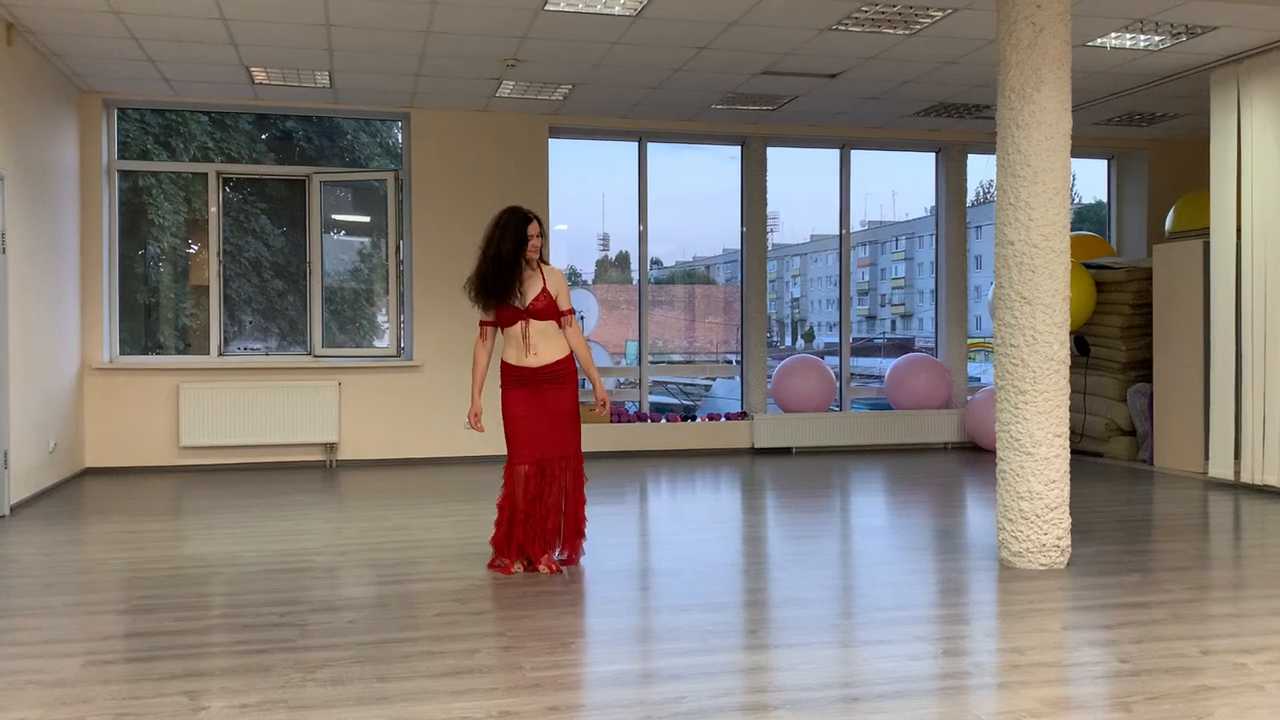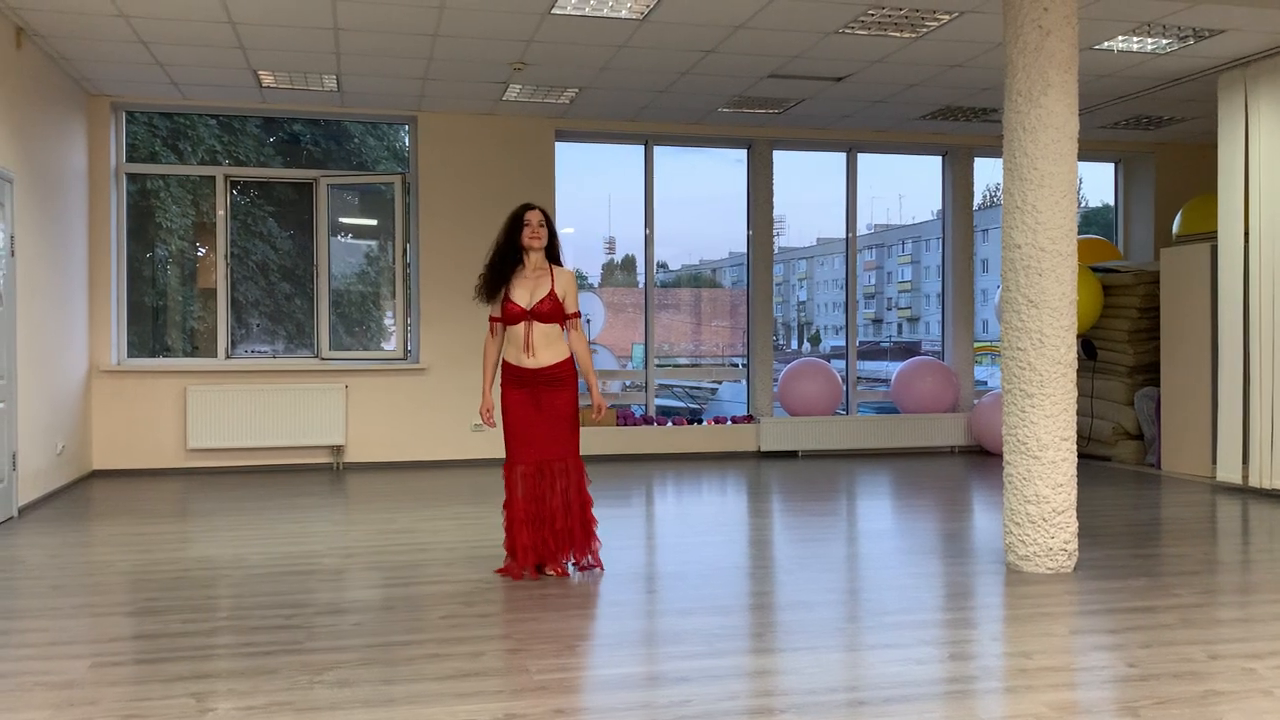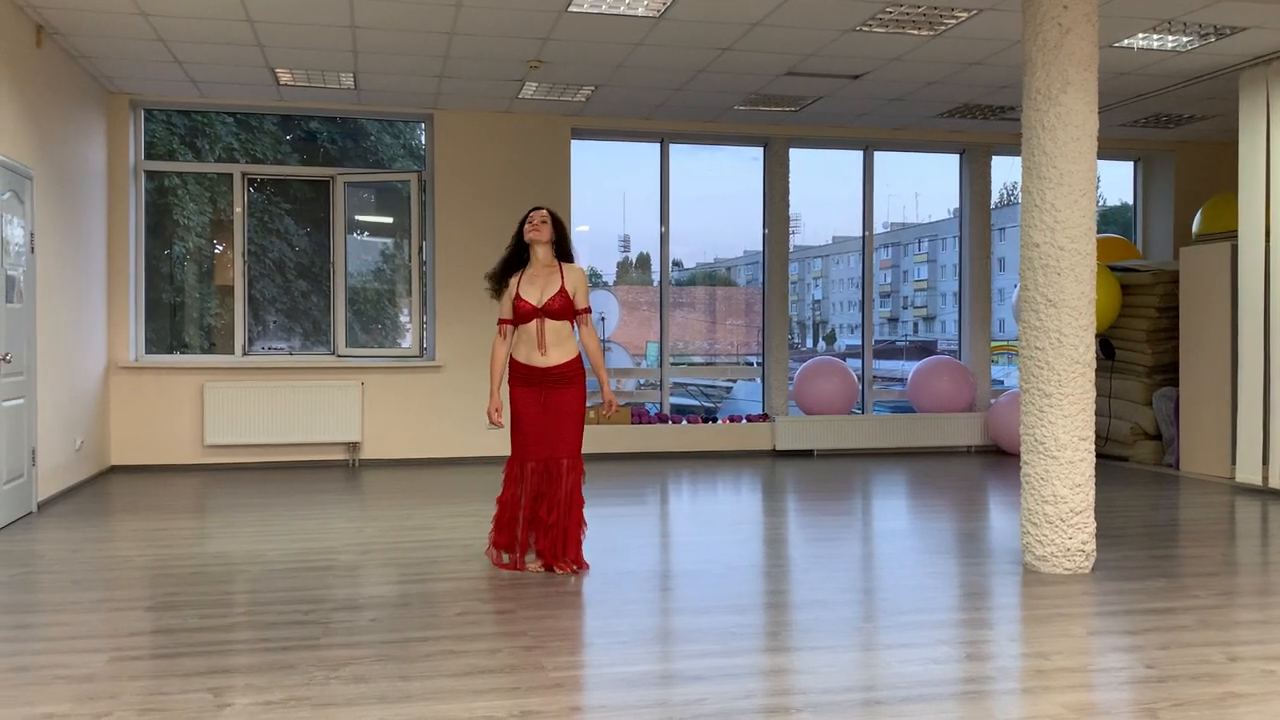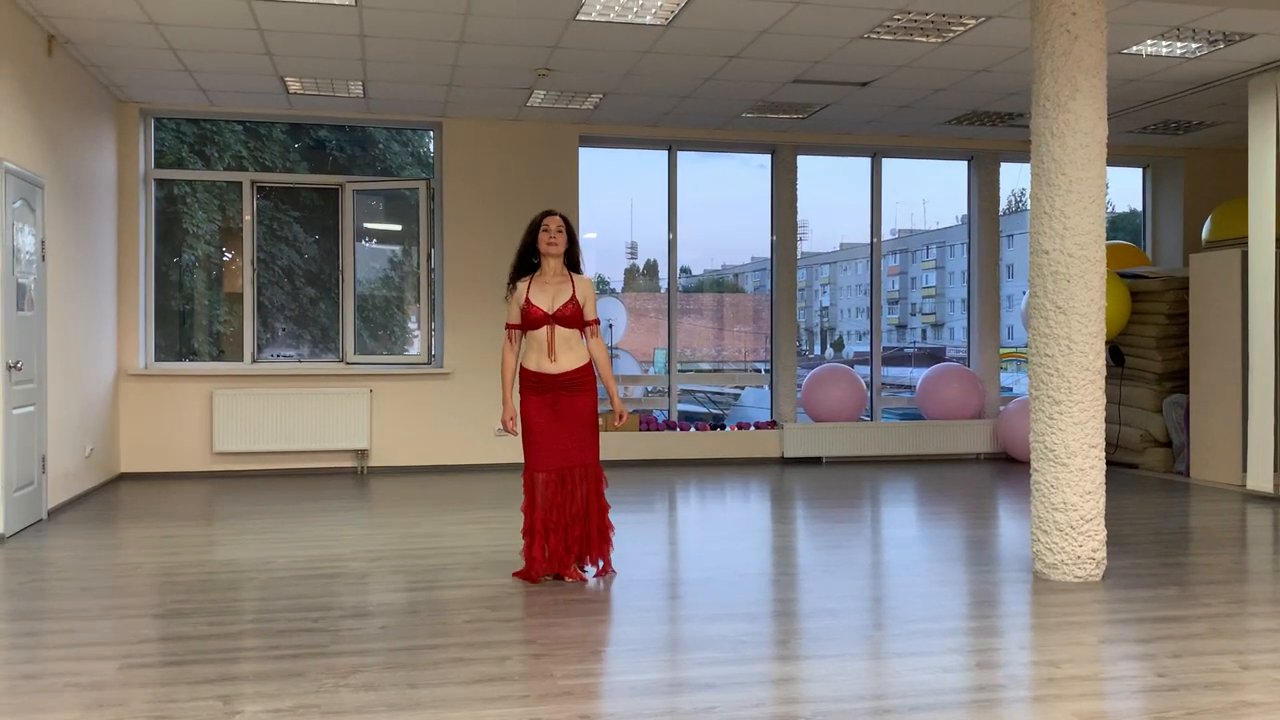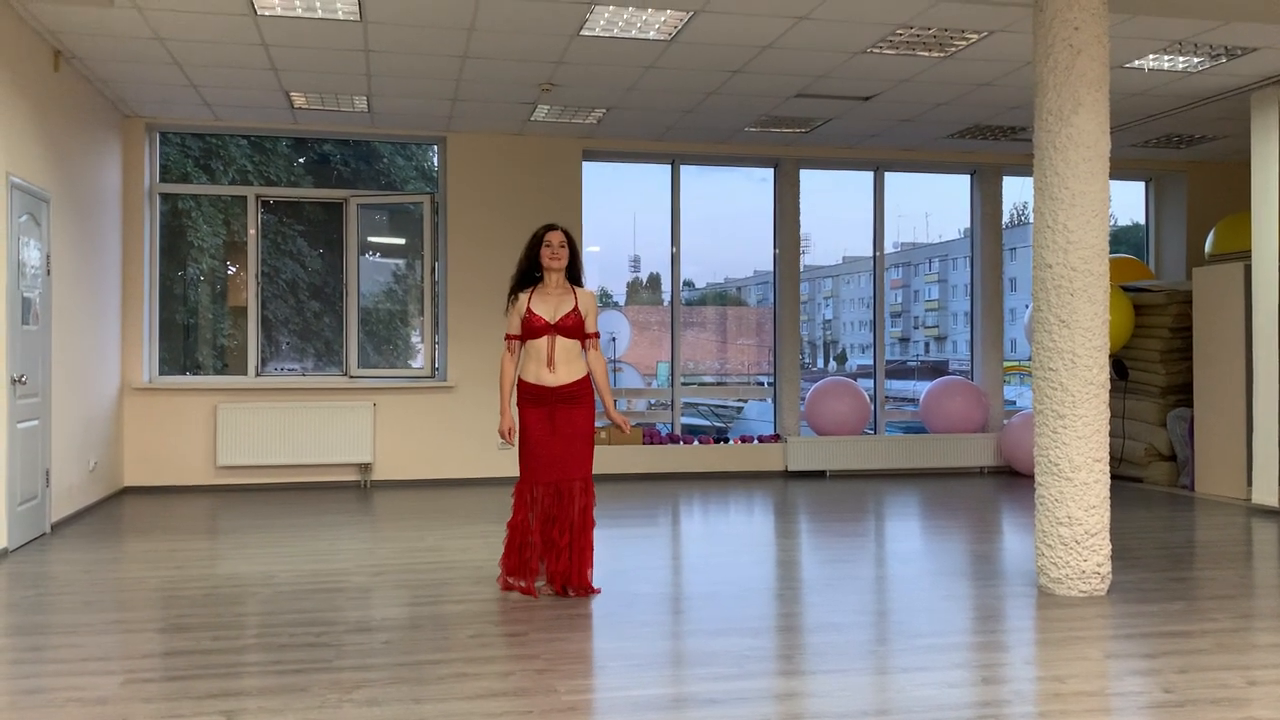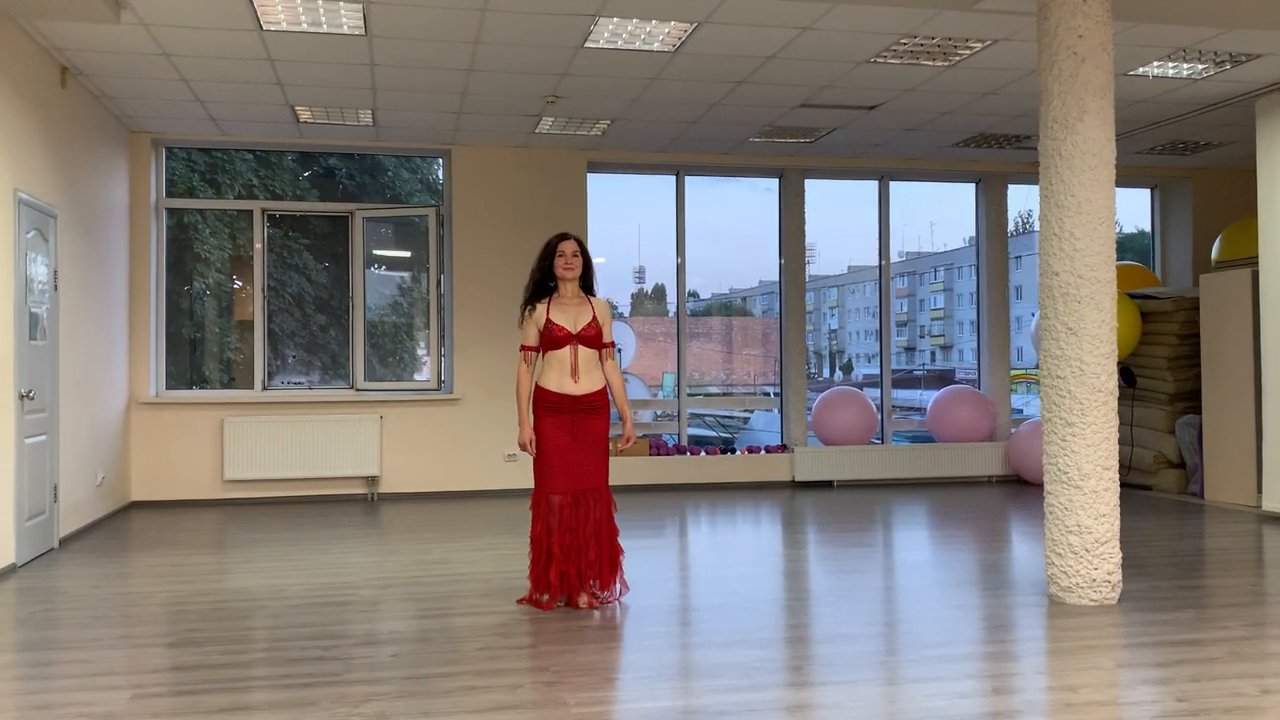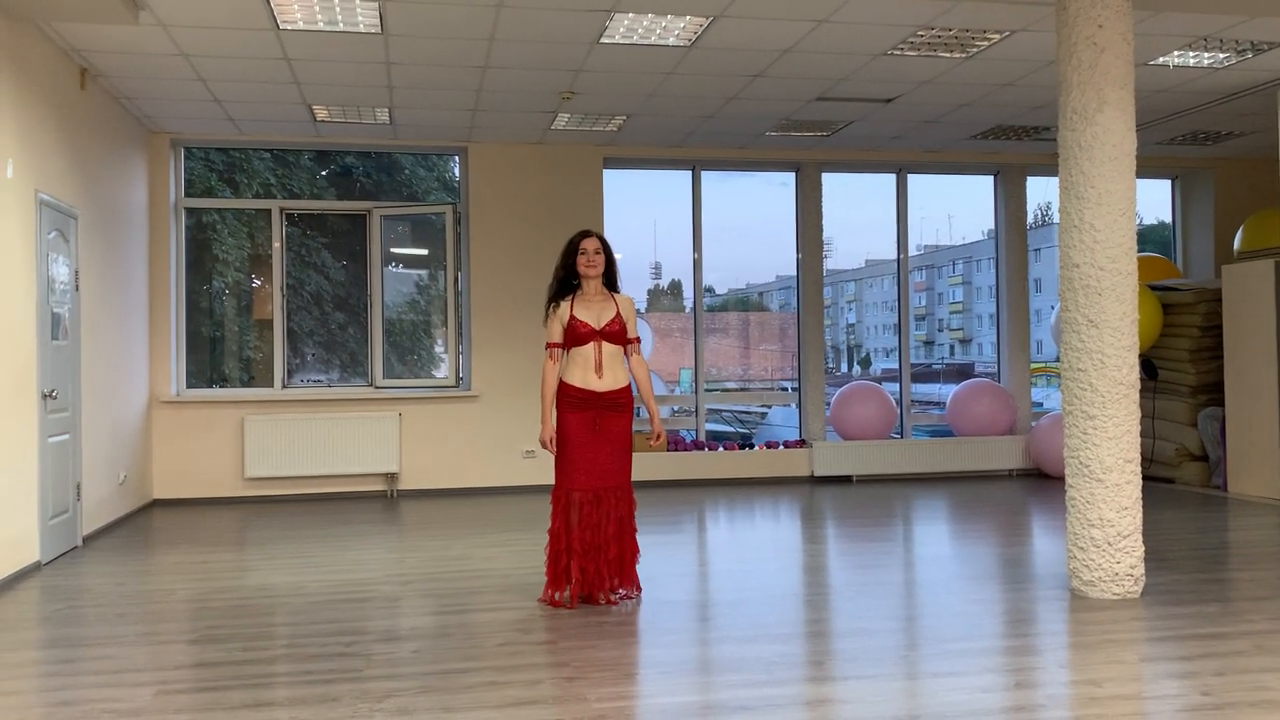
dt=0.7s
person 1, frame 1
left shoulder: (554, 277)
right shoulder: (495, 284)
left elbow: (573, 332)
right elbow: (484, 342)
left wrist: (596, 382)
right wrist: (475, 397)
left hip: (559, 378)
right hip: (517, 384)
left knee: (556, 462)
right knee: (523, 465)
left ankle: (546, 549)
right ankle: (515, 550)
person 1, frame 2
left shoulder: (564, 278)
right shoulder: (503, 281)
left elbow: (576, 334)
right elbow: (494, 338)
left wrist: (594, 387)
right wrist: (486, 392)
left hip: (558, 382)
right hip: (516, 385)
left knee: (559, 463)
right knee: (522, 466)
left ankle: (555, 553)
right ankle: (525, 553)
person 1, frame 3
left shoulder: (573, 275)
right shoulder: (512, 282)
left elbow: (587, 330)
right elbow: (502, 339)
left wrist: (605, 384)
right wrist: (494, 393)
left hip: (567, 379)
right hip: (525, 382)
left knee: (564, 461)
right knee: (529, 462)
left ankle: (562, 552)
right ankle: (532, 550)
person 1, frame 4
left shoulder: (582, 286)
right shoulder: (520, 288)
left elbow: (595, 341)
right elbow: (511, 346)
left wrist: (614, 395)
right wrist: (507, 401)
left hip: (578, 387)
right hip: (535, 390)
left knee: (577, 470)
right knee: (541, 472)
left ankle: (572, 559)
right ankle: (543, 559)
person 1, frame 5
left shoulder: (585, 299)
right shoulder: (522, 300)
left elbow: (594, 355)
right elbow: (510, 356)
left wrist: (611, 408)
right wrist: (505, 411)
left hip: (576, 400)
right hip: (533, 402)
left knee: (574, 483)
right knee: (538, 483)
left ankle: (572, 573)
right ankle: (539, 571)
person 1, frame 6
left shoulder: (600, 308)
right shoulder: (538, 311)
left elbow: (610, 364)
right elbow: (525, 367)
left wrist: (627, 417)
right wrist: (524, 422)
left hip: (594, 410)
right hip: (552, 410)
left knee: (591, 493)
right knee: (553, 493)
left ankle: (586, 584)
right ankle: (552, 584)
person 1, frame 7
left shoulder: (624, 305)
right shoulder: (561, 308)
left elbow: (636, 359)
right elbow: (552, 363)
left wrist: (654, 413)
right wrist: (546, 420)
left hip: (617, 406)
right hip: (574, 406)
left knee: (614, 490)
right knee: (576, 489)
left ankle: (610, 580)
right ankle: (574, 581)
